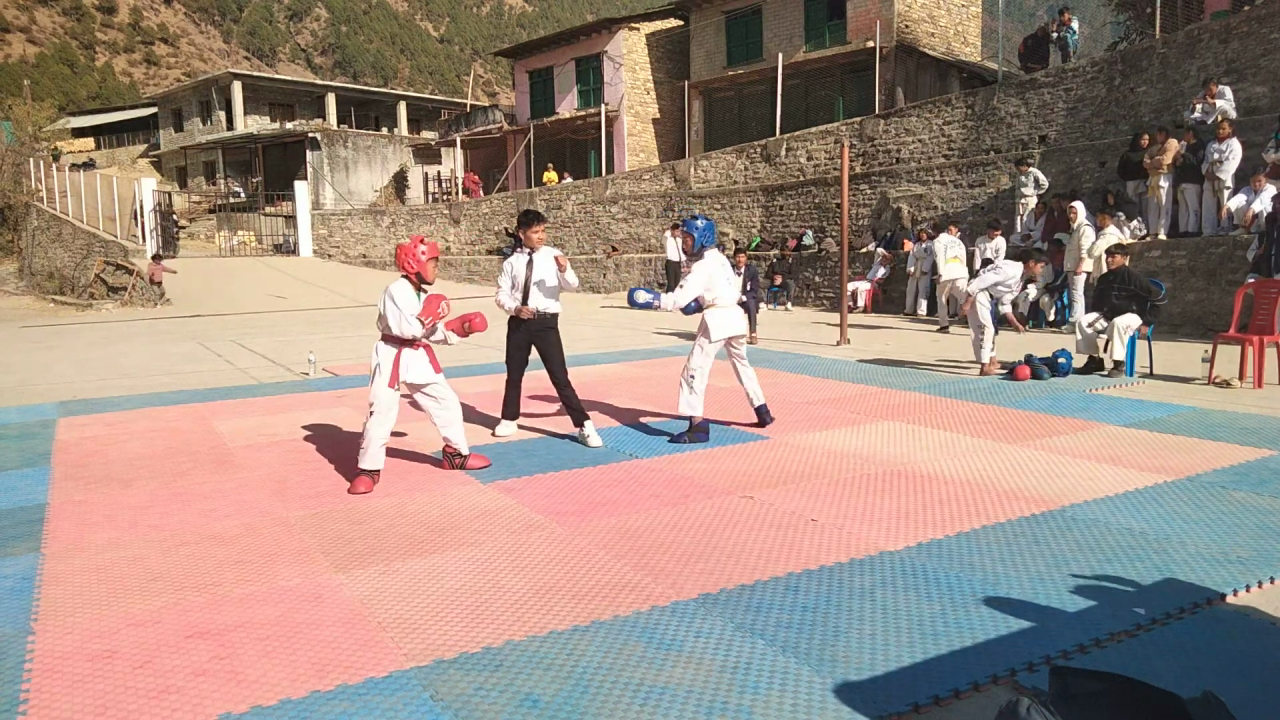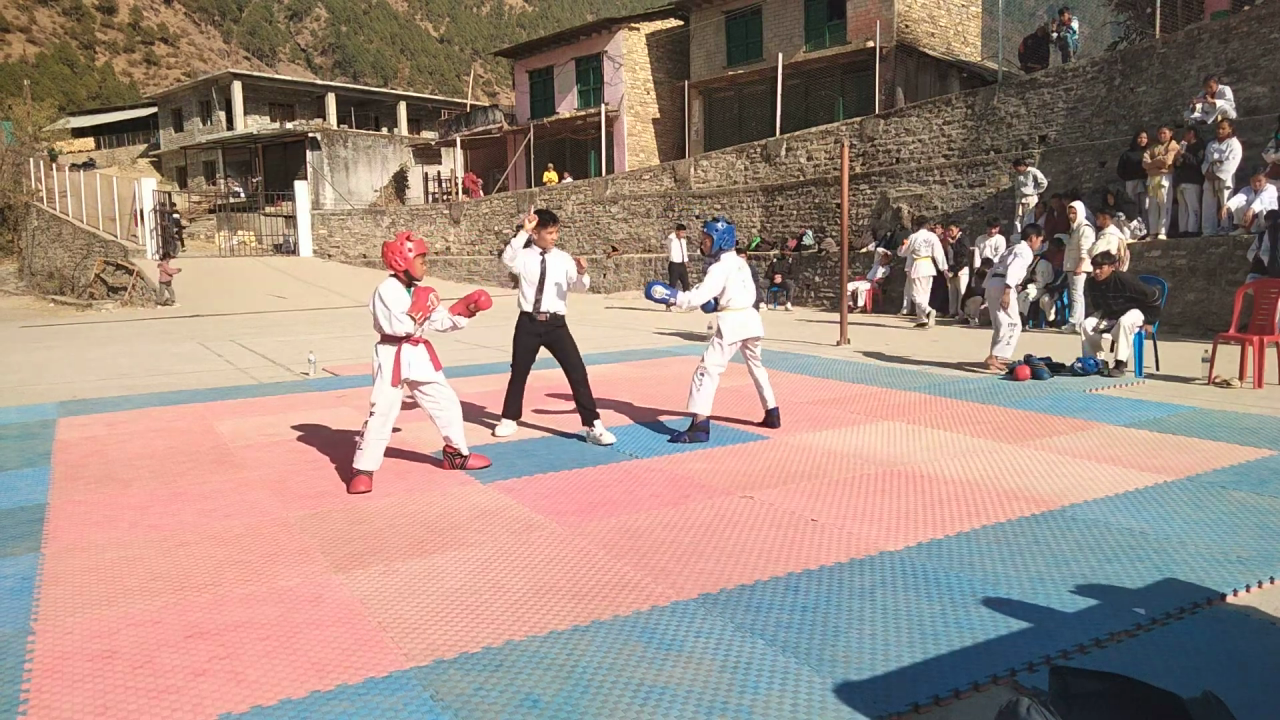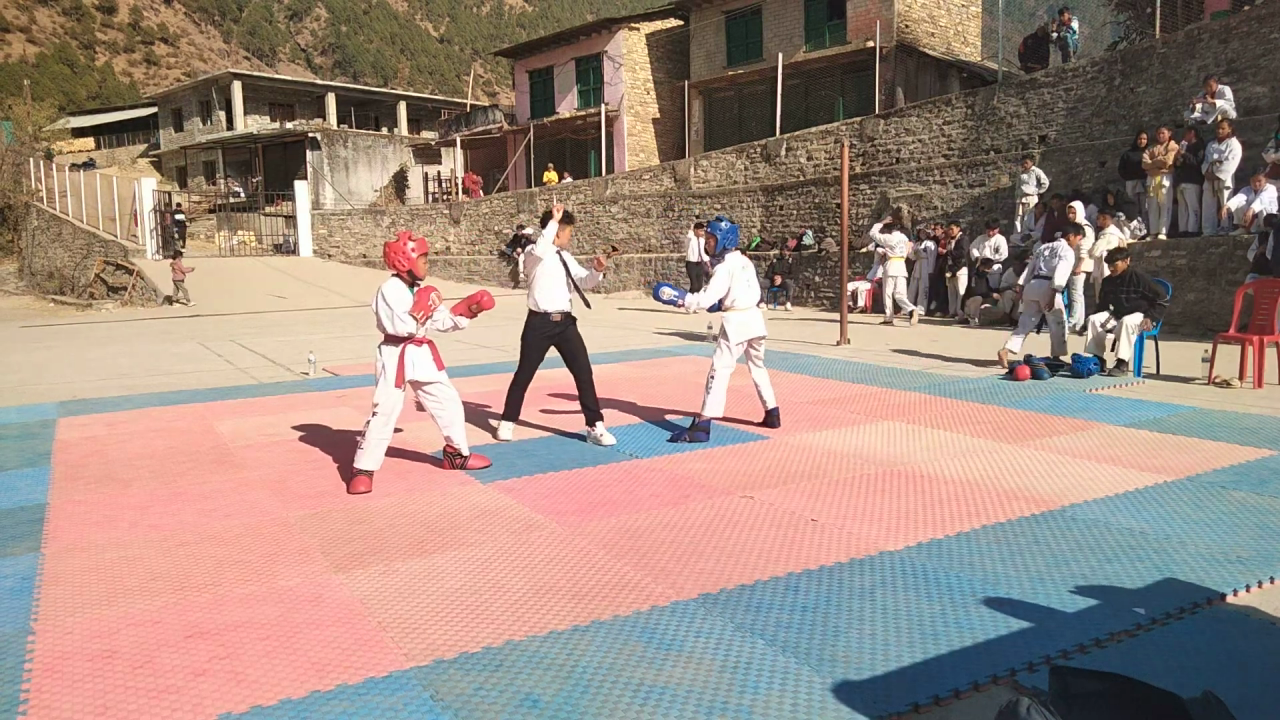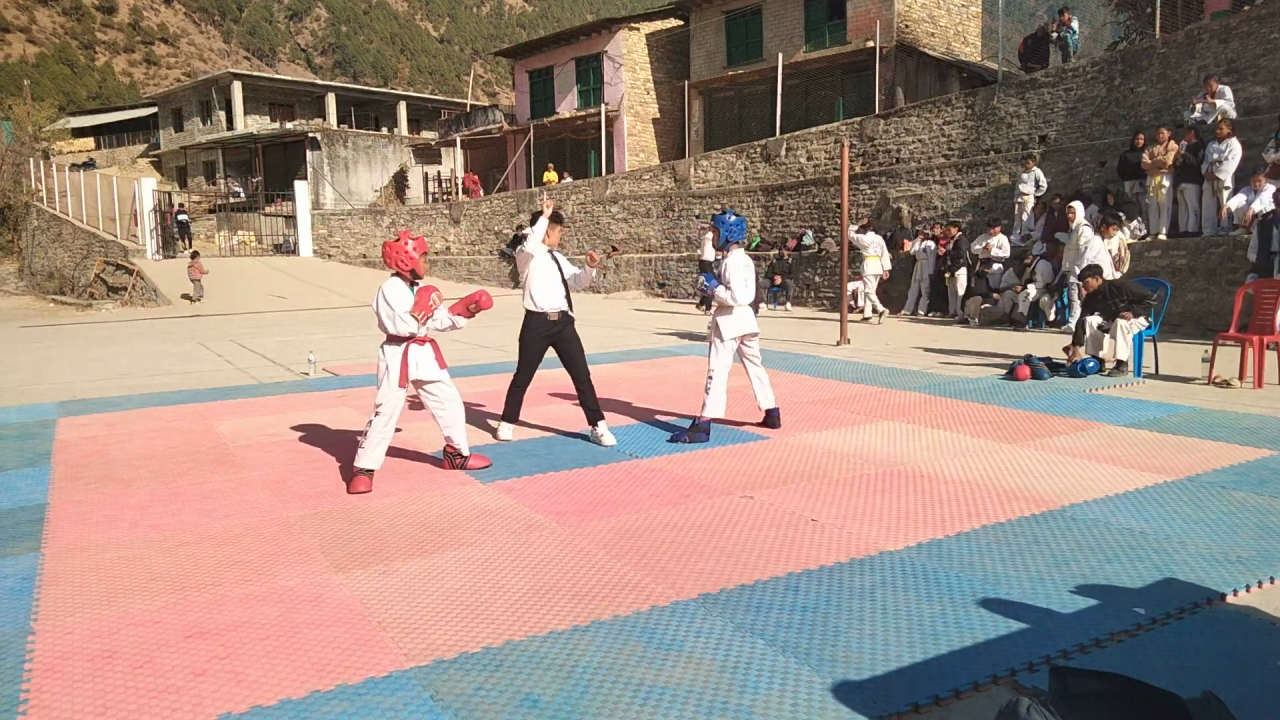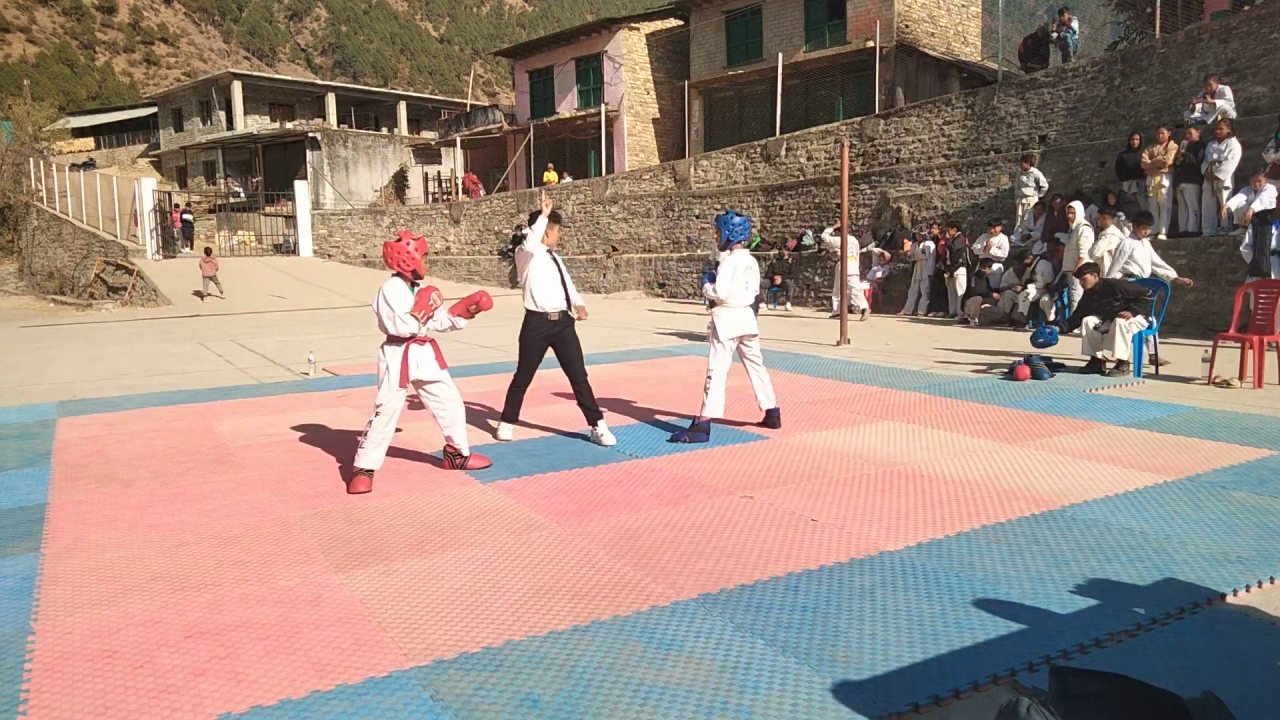
dt=0.5s
person 1, frame 1
left shoulder: (424, 294)
right shoulder: (396, 290)
left elbow: (434, 332)
right elbow: (406, 328)
left wrist: (461, 326)
right wrist: (433, 314)
left hip: (419, 357)
right hip: (393, 358)
left knee: (447, 403)
right knee: (381, 413)
left ankle: (456, 453)
right ankle: (368, 470)
person 1, frame 2
left shoulder: (419, 291)
right shoulder: (386, 290)
left elbow: (441, 321)
right elbow: (397, 326)
left wrist: (466, 309)
right wrist: (419, 309)
left hip: (420, 355)
right hip: (392, 357)
left knee: (447, 403)
right knee: (381, 413)
left ankle: (457, 454)
right ankle: (362, 470)
person 1, frame 3
left shoulder: (422, 290)
right shoulder: (389, 289)
left elbow: (443, 321)
right elbow: (399, 327)
left wrist: (468, 310)
right wrist: (421, 309)
left hip: (423, 355)
right hip: (396, 357)
left knee: (449, 403)
right knee: (383, 413)
left ankle: (457, 454)
right ankle: (362, 469)
person 1, frame 4
left shoulder: (421, 289)
right shoulder: (390, 289)
left elbow: (441, 321)
right elbow: (400, 326)
left wrist: (466, 309)
right wrist: (422, 308)
left hip: (425, 354)
right hip: (398, 357)
left knee: (450, 402)
right knee: (385, 412)
left ankle: (457, 454)
right ankle: (363, 468)
person 1, frame 5
left shoulder: (421, 289)
right shoulder: (390, 289)
left elbow: (441, 322)
right elbow: (401, 327)
left wrist: (466, 310)
right wrist: (422, 308)
left hip: (425, 354)
right hip: (398, 357)
left knee: (451, 402)
right knee: (386, 413)
left ankle: (457, 454)
right ankle: (363, 469)
person 2, frame 1
left shoulder: (553, 256)
right shoulder: (512, 262)
left elbow: (572, 285)
right elbow: (502, 294)
left wrist: (563, 270)
right wrist: (514, 309)
left hip: (546, 322)
right hip: (519, 322)
left knee: (559, 375)
right knee: (514, 373)
left ankle: (584, 426)
right ankle: (509, 420)
person 2, frame 2
left shoulder: (563, 258)
right shoulder: (523, 257)
left elbow: (579, 287)
right elbow: (507, 259)
left wrist: (581, 273)
right wrist: (524, 231)
left hip: (555, 323)
right hip: (528, 322)
left knee: (576, 370)
right knee: (519, 372)
left ankle: (593, 426)
right ankle: (509, 420)
person 2, frame 3
left shoulder: (565, 257)
right shoulder: (534, 254)
left elbow: (585, 281)
right elbow: (539, 250)
left wrist: (597, 270)
right wrist: (554, 220)
left hip: (565, 322)
right hip: (539, 322)
left knee: (583, 372)
right knee: (524, 374)
left ankle: (595, 426)
right ankle: (507, 422)
person 2, frame 4
left shoulder: (558, 258)
right shoulder: (526, 255)
left elbow: (579, 282)
right elbow: (530, 245)
left wrist: (590, 267)
right wrist: (544, 216)
left hip: (562, 321)
right hip: (537, 322)
left knee: (581, 374)
right knee: (523, 375)
left ankle: (598, 426)
right ankle: (507, 422)
person 2, frame 5
left shoulder: (554, 257)
right shoulder: (525, 255)
left elbow: (567, 284)
right elbow: (529, 244)
left wrist: (578, 303)
right wrist: (543, 215)
left hip: (562, 321)
right hip: (537, 323)
left knee: (578, 375)
right knee: (524, 375)
left ankle: (597, 426)
right ankle: (507, 422)
person 3, frame 1
left shoulder: (703, 265)
right shoulder: (721, 260)
left elbow: (682, 296)
left wrist: (654, 299)
right wrist: (698, 302)
left hip: (716, 320)
right hip: (734, 317)
left knee: (694, 369)
right knee: (741, 365)
left ankle: (698, 426)
right ankle: (762, 412)
person 3, frame 2
left shoulder: (720, 268)
right shoulder: (741, 263)
left elbow: (699, 296)
left wrist: (670, 295)
right wrist: (720, 300)
left hip: (731, 322)
right hip: (750, 318)
left knee: (707, 370)
right knee: (756, 366)
left ankle: (700, 425)
right ankle: (772, 414)
person 3, frame 3
left shoulder: (724, 267)
right shoulder: (745, 261)
left elbow: (706, 299)
right wrist: (724, 300)
left hip: (736, 321)
right hip: (754, 317)
left knee: (719, 371)
right knee: (757, 367)
left ankle: (702, 425)
right ankle: (772, 414)
person 3, frame 4
left shoulder: (731, 261)
right shoulder: (745, 259)
left elbow: (735, 296)
left wrist: (714, 287)
right wrist: (714, 286)
left hip: (729, 319)
right hip: (746, 317)
left knee: (718, 370)
right knee: (754, 365)
left ankle: (703, 424)
right ankle: (772, 414)
person 3, frame 5
left shoulder: (729, 260)
right shoulder: (751, 261)
left elbow: (720, 292)
left wrist: (707, 285)
left hip: (727, 318)
right hip: (746, 317)
left knee: (717, 370)
right knee: (755, 365)
left ankle: (703, 425)
right ankle: (772, 414)
